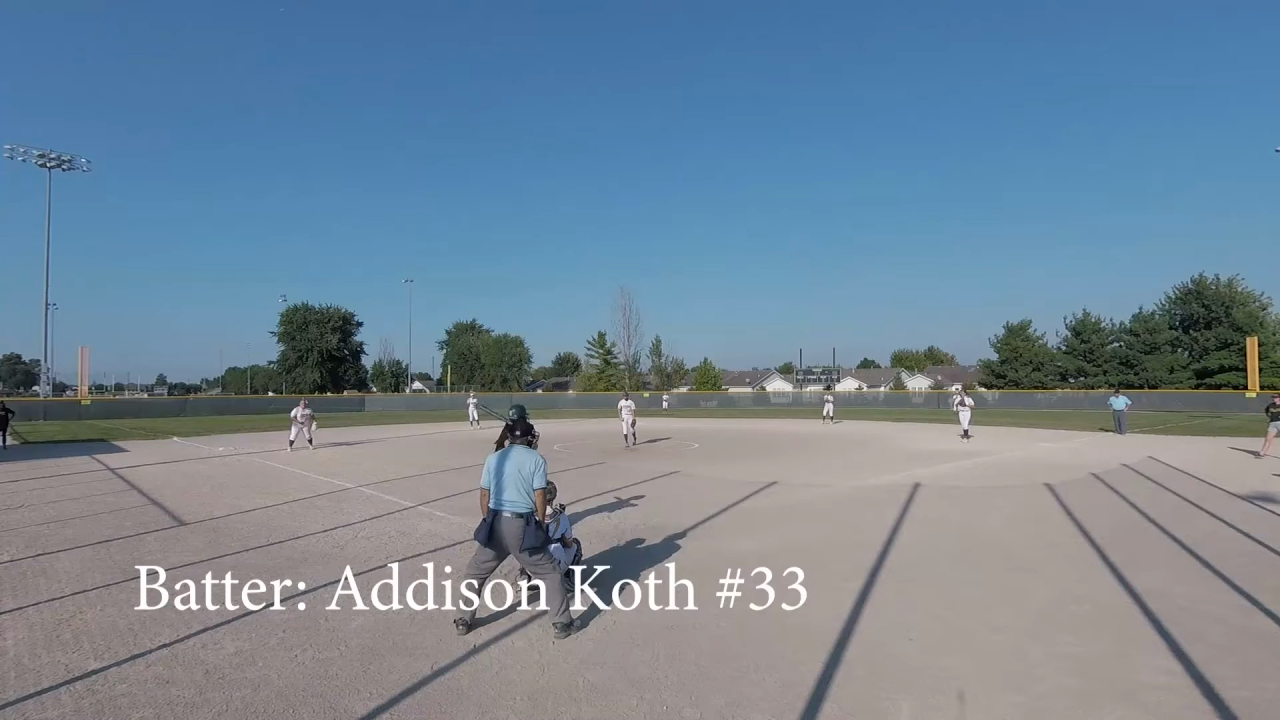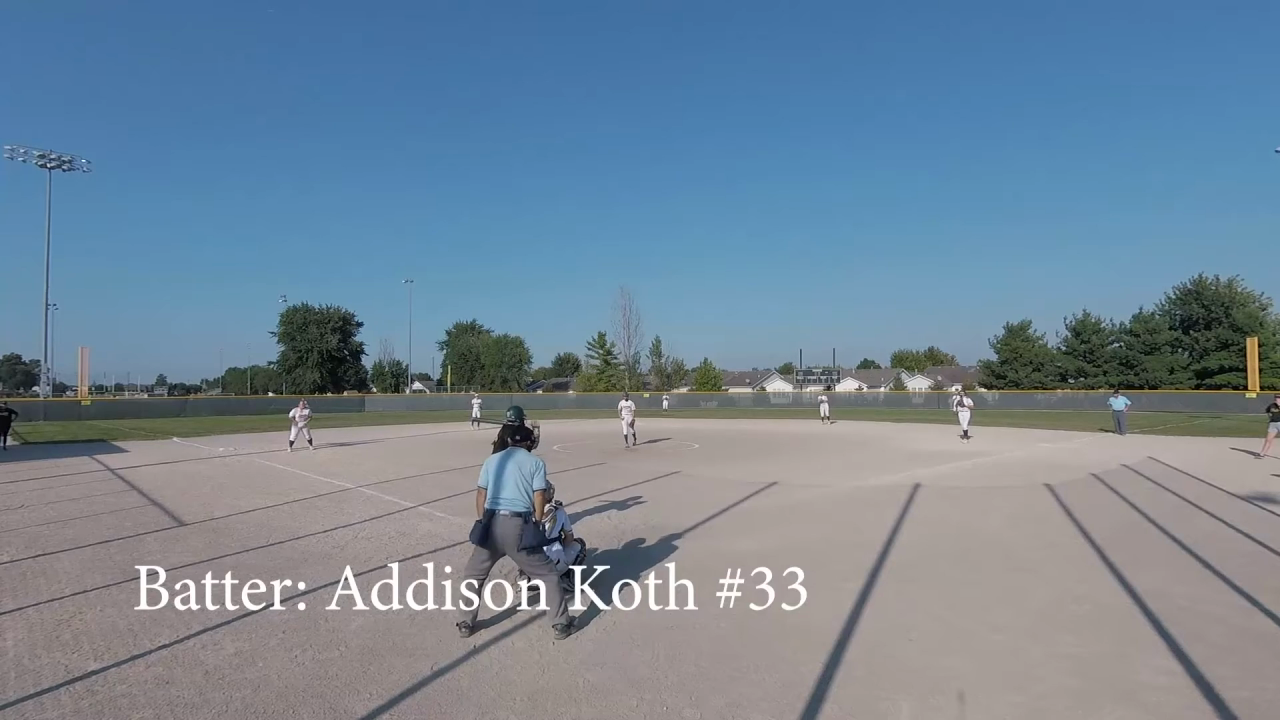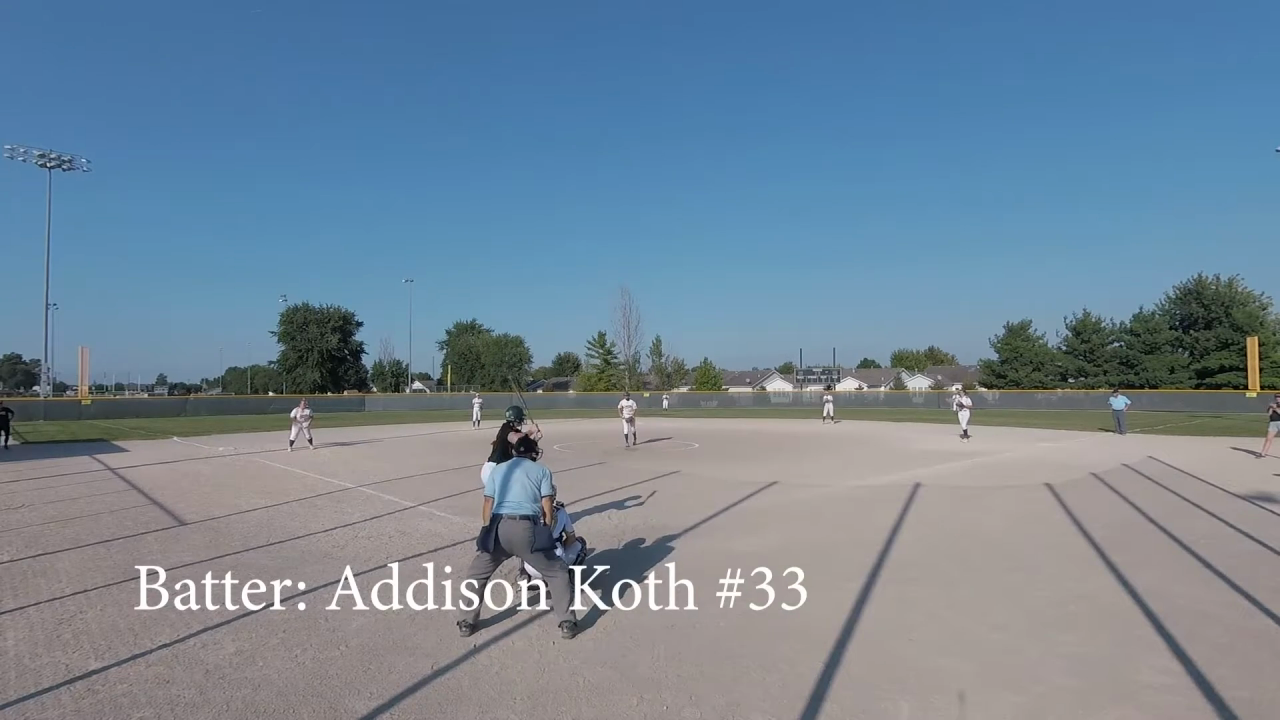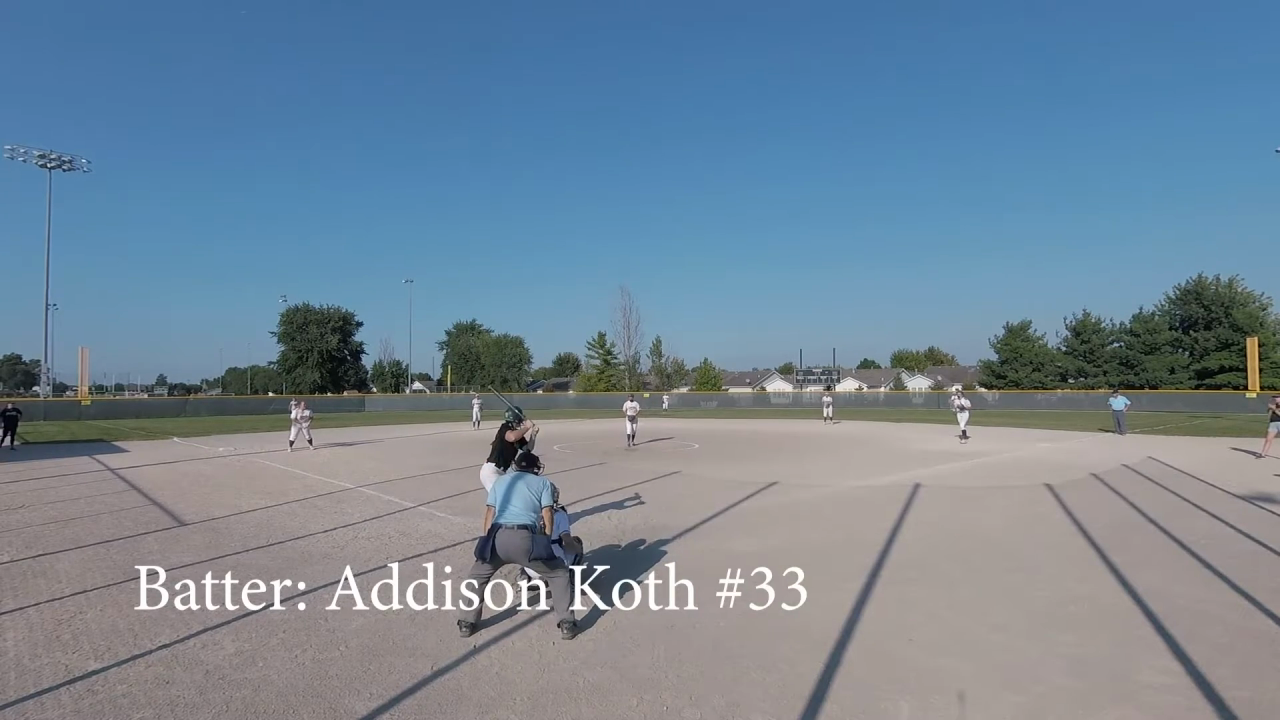
dt=0.7s
person 1, frame 1
left shoulder: (493, 459)
right shoulder: (536, 459)
left elbow: (484, 495)
right elbow: (540, 496)
right wrist: (542, 522)
left hip: (496, 523)
right hip: (522, 525)
left knee: (475, 572)
right knee: (549, 572)
left ankle: (464, 620)
right ankle: (561, 623)
person 1, frame 2
left shoulder: (492, 460)
right shoulder: (536, 462)
left elbow: (481, 494)
right elbow: (539, 497)
left wrist: (482, 523)
right wrist: (537, 525)
left hip: (492, 523)
right hip: (519, 525)
left knee: (474, 574)
right knee: (547, 574)
left ankle: (466, 623)
right ankle: (560, 624)
person 1, frame 3
left shoulder: (498, 469)
right shoulder: (542, 470)
left elbow: (488, 502)
right elbow: (547, 504)
left wrist: (487, 531)
left hip: (499, 528)
right hip: (527, 529)
left knee: (477, 575)
right knee: (557, 572)
left ankle: (466, 622)
right ankle: (567, 623)
person 1, frame 4
left shoulder: (500, 481)
right shoulder: (542, 482)
left elbow: (490, 512)
right elbow: (547, 515)
left wrist: (487, 542)
right wrist: (546, 544)
left hip: (498, 537)
right hip: (525, 538)
left knee: (477, 576)
right knee: (559, 573)
left ankle: (467, 623)
right ankle: (567, 623)
